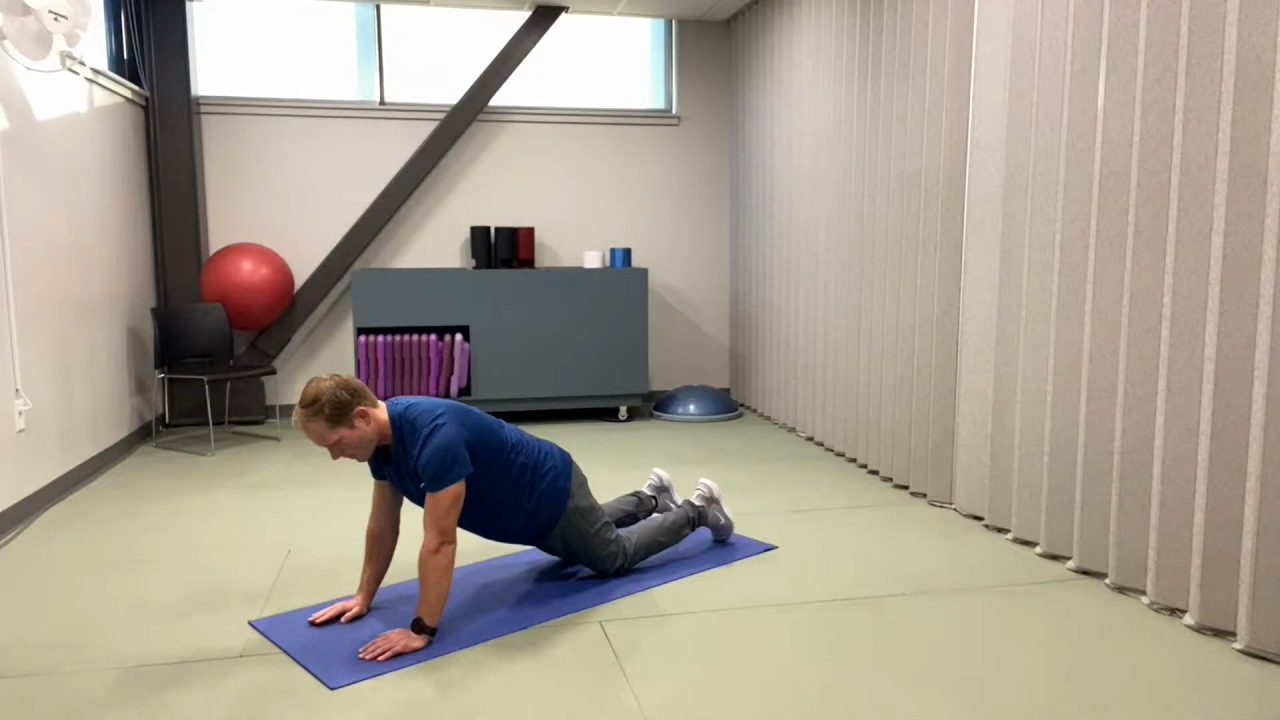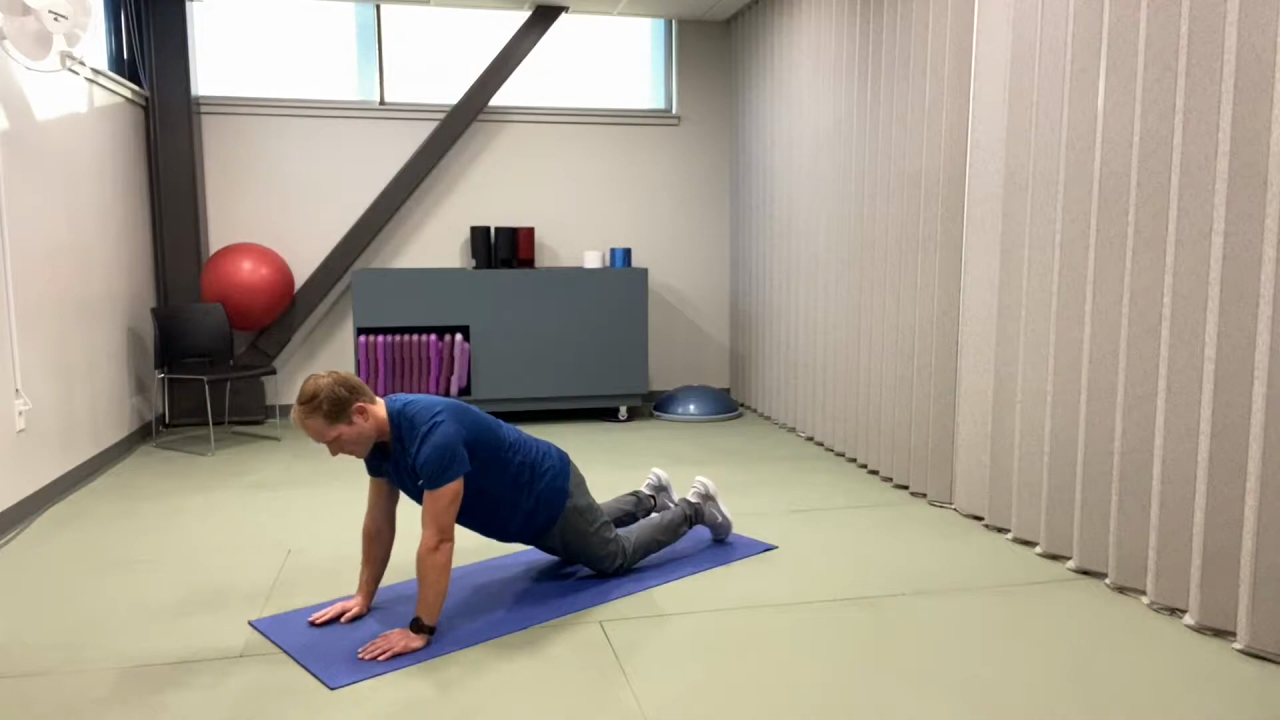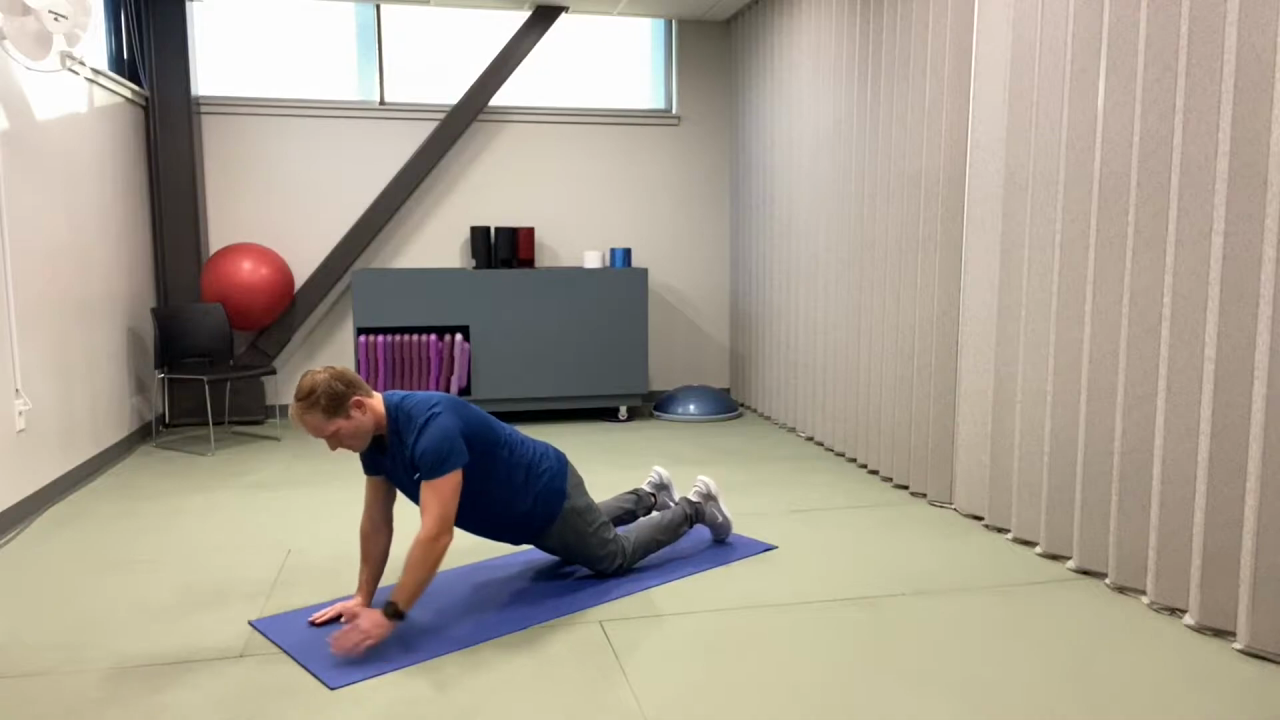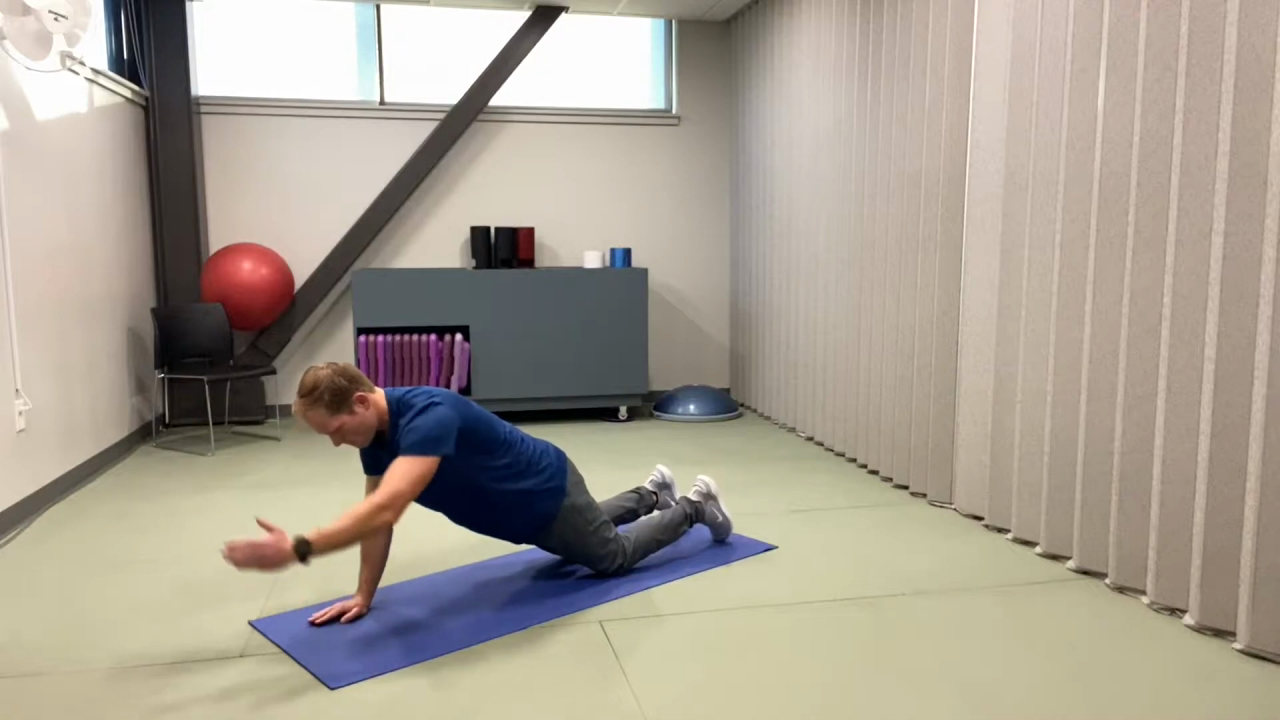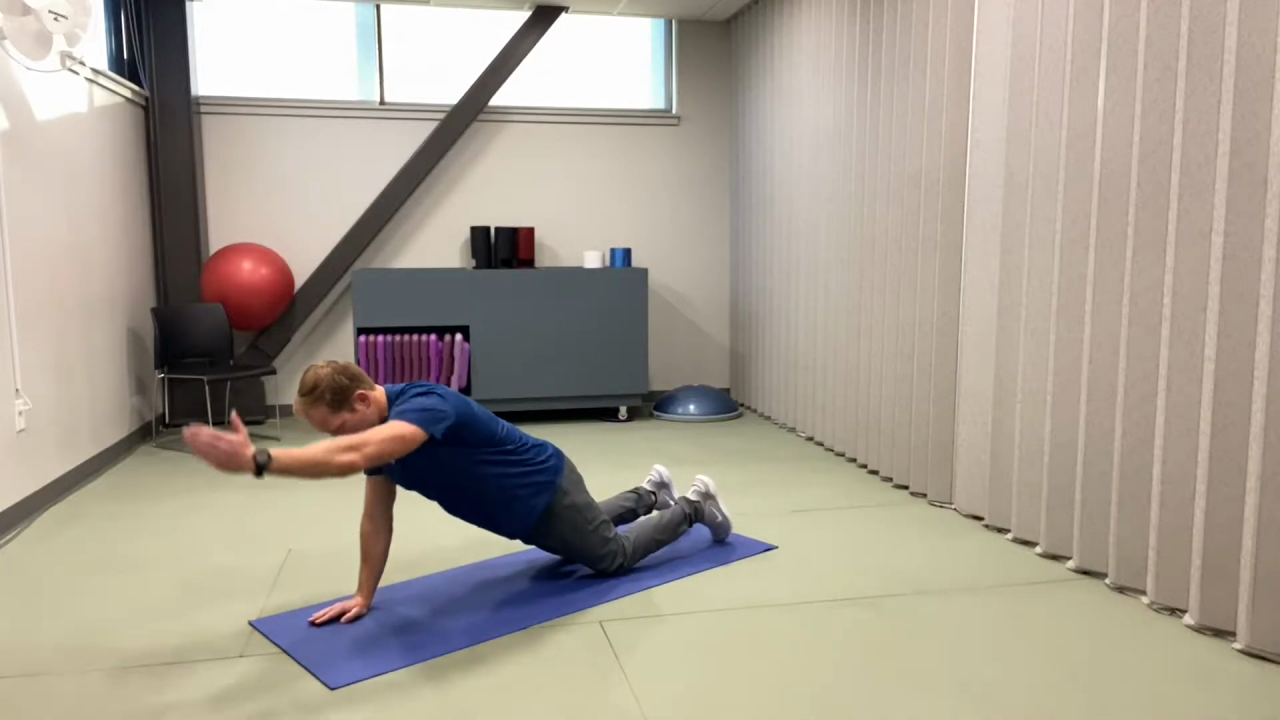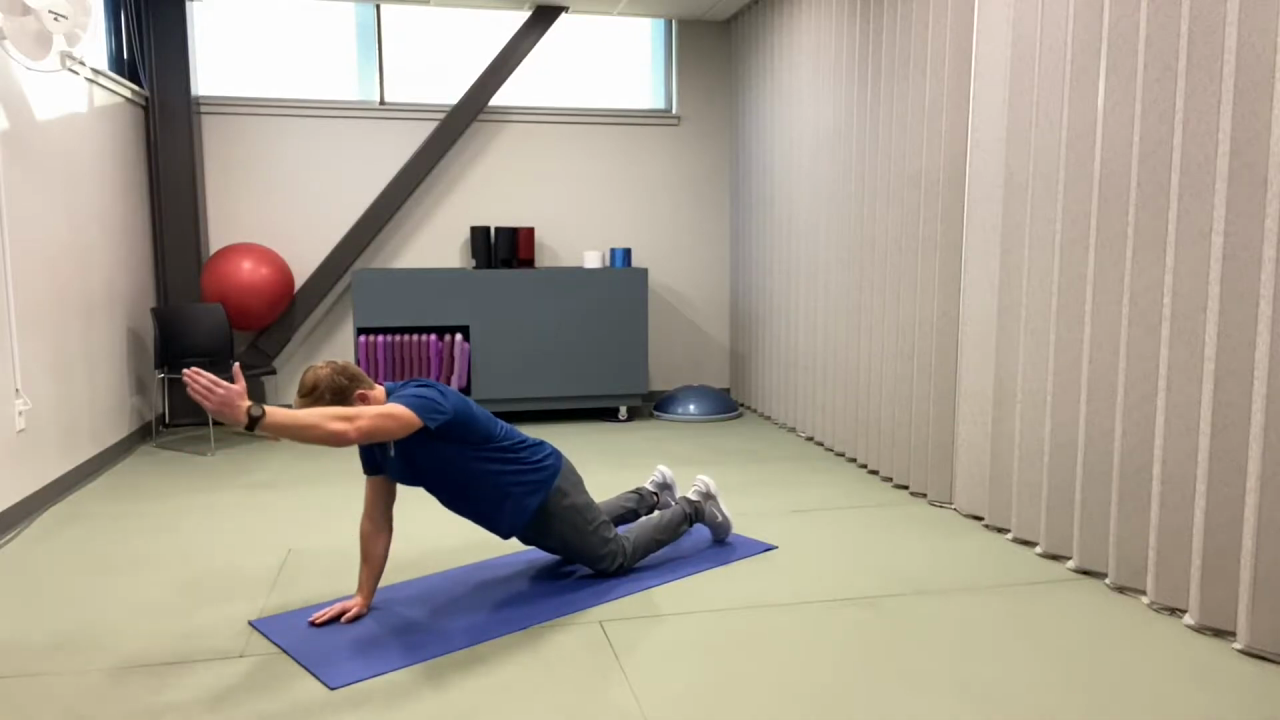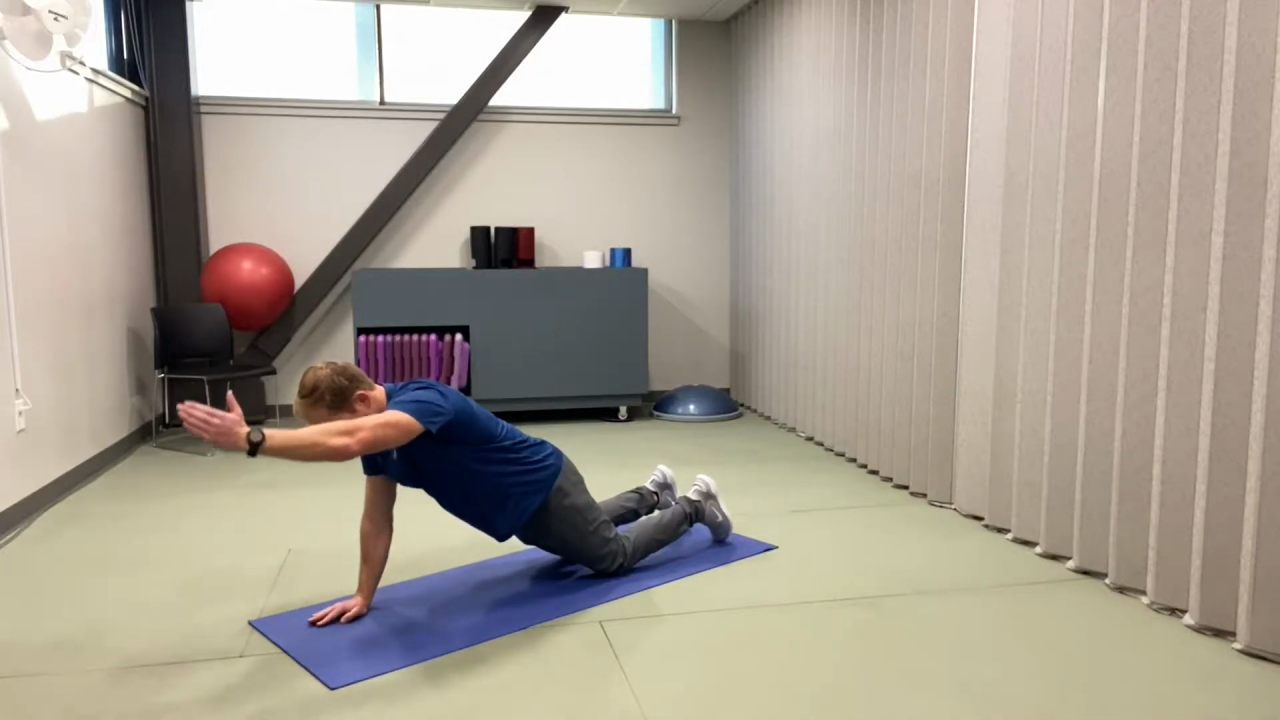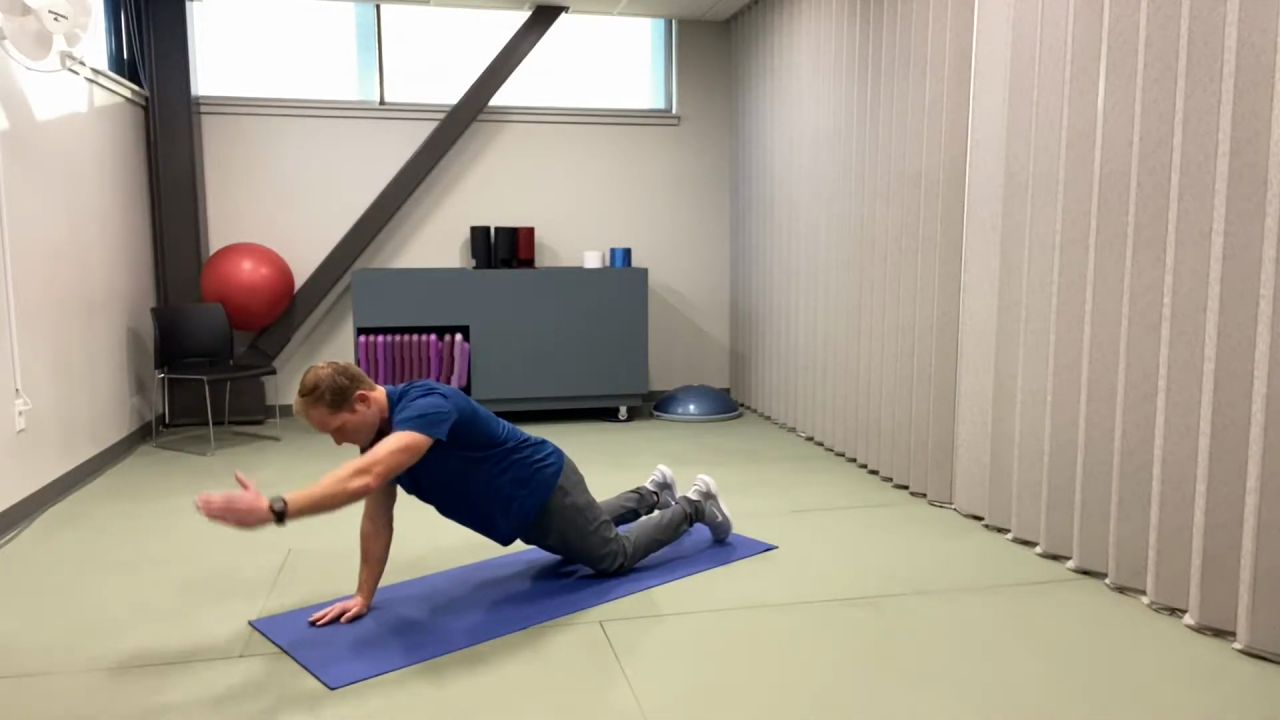
dt=0.2s
person 1, frame 1
left shoulder: (433, 436)
right shoulder: (381, 433)
left elbow: (439, 543)
right elbow: (383, 524)
left wrist: (422, 630)
right wrist: (364, 596)
left hip: (551, 491)
right hip: (522, 506)
left knee: (615, 558)
right knee: (573, 553)
left ankle: (699, 509)
right ankle: (650, 498)
person 1, frame 2
left shoulder: (432, 433)
right shoulder: (378, 434)
left elbow: (437, 541)
right elbow: (379, 522)
left wrist: (421, 629)
right wrist: (364, 595)
left hip: (549, 492)
right hip: (520, 507)
left knee: (613, 557)
right knee: (570, 550)
left ankle: (694, 508)
right ankle: (648, 497)
person 1, frame 3
left shoulder: (429, 427)
right shoulder: (375, 431)
left elbow: (435, 536)
right elbow: (375, 519)
left wrist: (389, 614)
right wrist: (367, 599)
left hip: (546, 494)
right hip: (515, 506)
left knee: (613, 558)
right knee: (583, 540)
left ankle: (696, 505)
right ankle: (648, 495)
person 1, frame 4
left shoulder: (426, 415)
right shoulder: (374, 430)
left elbow: (385, 509)
right elbow: (376, 515)
left wrist: (298, 549)
right wrist: (364, 596)
left hip: (546, 493)
right hip: (521, 508)
left knee: (614, 556)
right knee: (576, 549)
left ankle: (694, 507)
right ankle: (648, 495)
person 1, frame 5
left shoulder: (423, 405)
right shoulder: (379, 428)
left elbow: (351, 456)
right elbow: (376, 520)
left wrist: (256, 459)
right wrist: (364, 596)
left hip: (546, 489)
right hip: (519, 506)
left knee: (613, 556)
right knee: (576, 547)
left ankle: (693, 505)
right ankle: (649, 494)
person 1, frame 6
left shoulder: (423, 399)
right shoulder: (379, 432)
left elbow: (345, 428)
right elbow: (376, 520)
left wrist: (251, 414)
right wrist: (364, 595)
left hip: (543, 489)
right hip: (520, 505)
left knee: (612, 556)
right knee: (576, 548)
left ankle: (692, 506)
right ankle: (650, 495)
person 1, frame 7
left shoulder: (422, 401)
right shoulder: (379, 428)
left elbow: (347, 443)
right elbow: (377, 521)
left wrist: (250, 437)
right wrist: (364, 595)
left hip: (544, 488)
right hip: (516, 505)
left knee: (612, 556)
right knee: (575, 546)
left ankle: (693, 506)
right ankle: (651, 494)
person 1, frame 8
left shoulder: (426, 405)
right shoulder: (371, 426)
left elbow: (366, 480)
right elbow: (380, 518)
left wrist: (274, 509)
right wrist: (364, 595)
left hip: (544, 484)
right hip: (515, 505)
left knee: (611, 556)
right knee: (575, 537)
left ankle: (695, 505)
right ankle: (652, 494)
